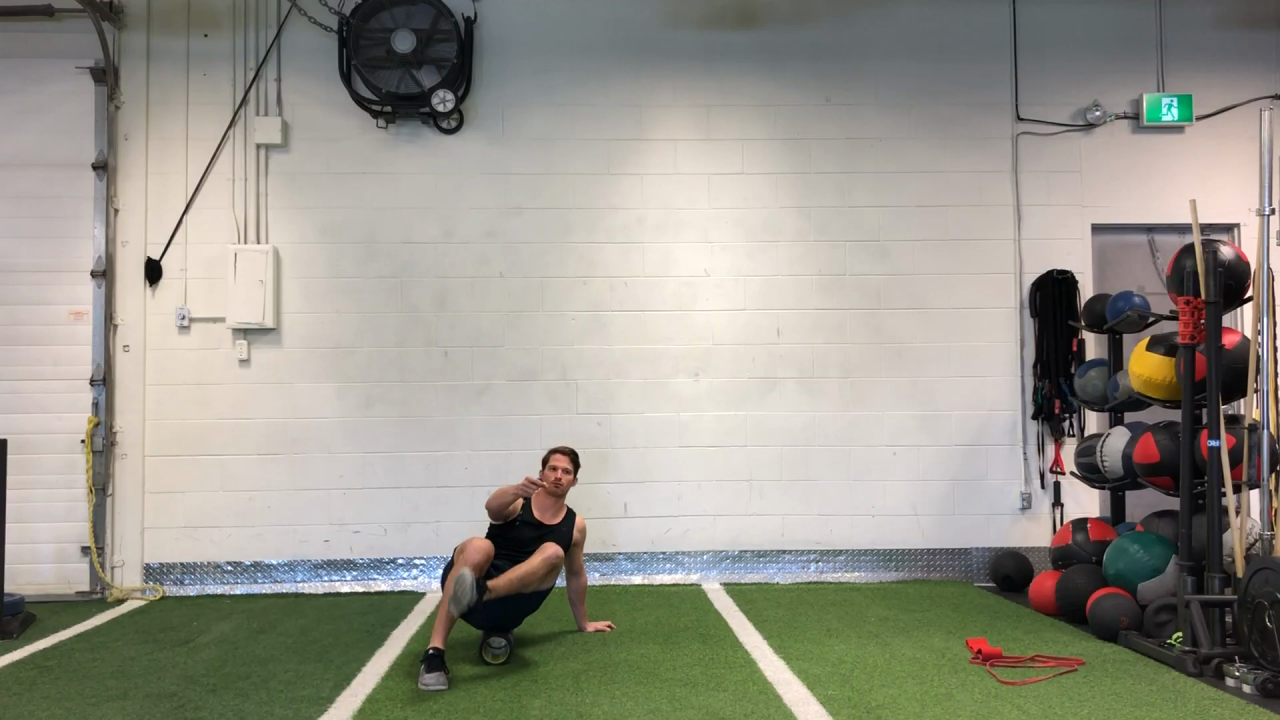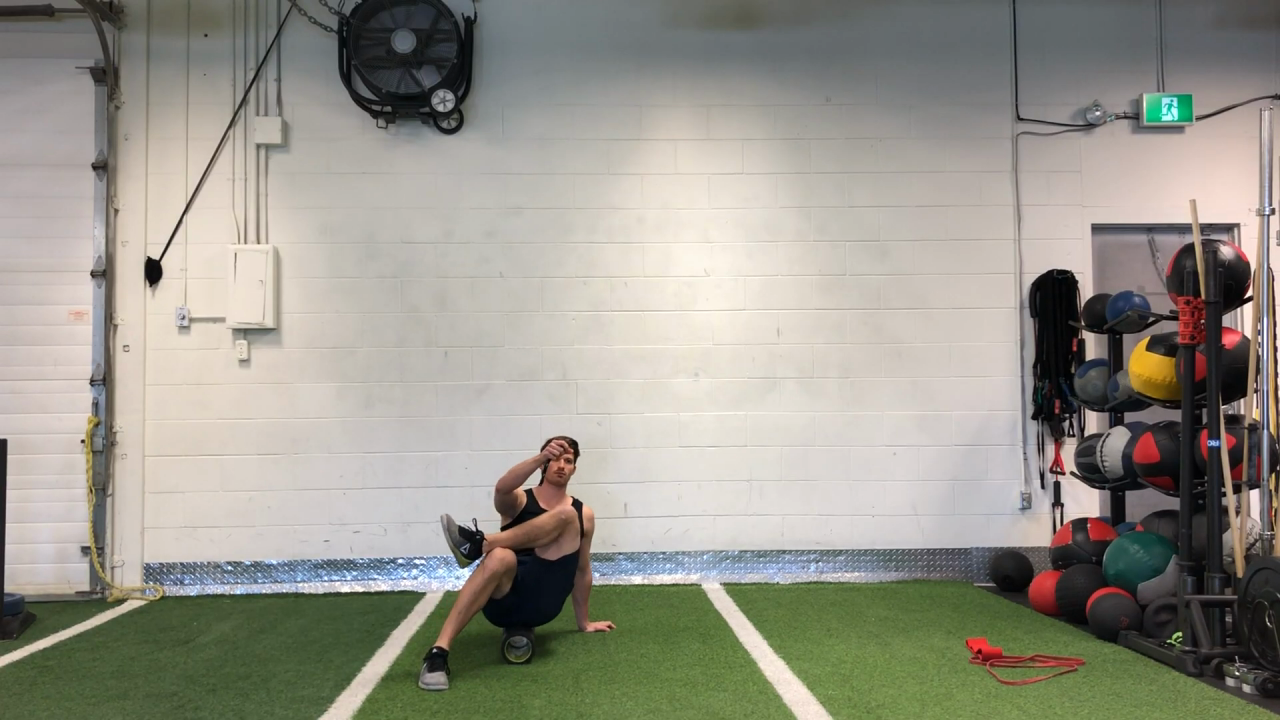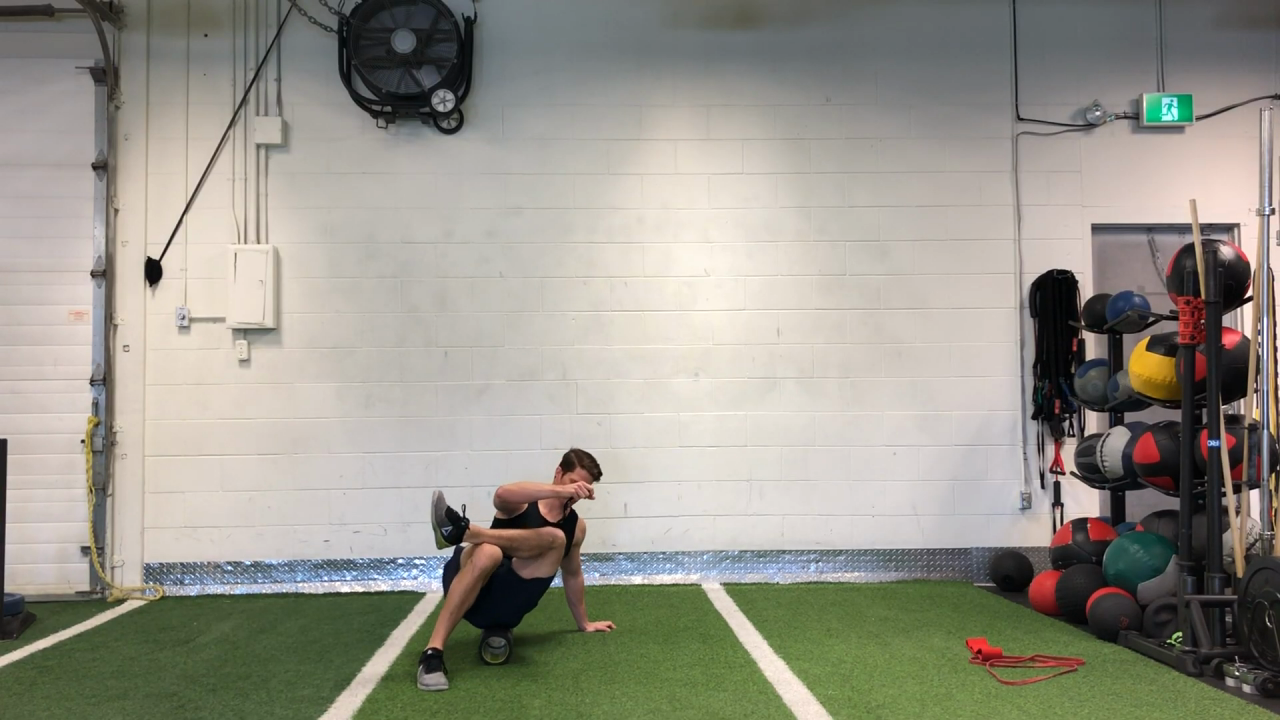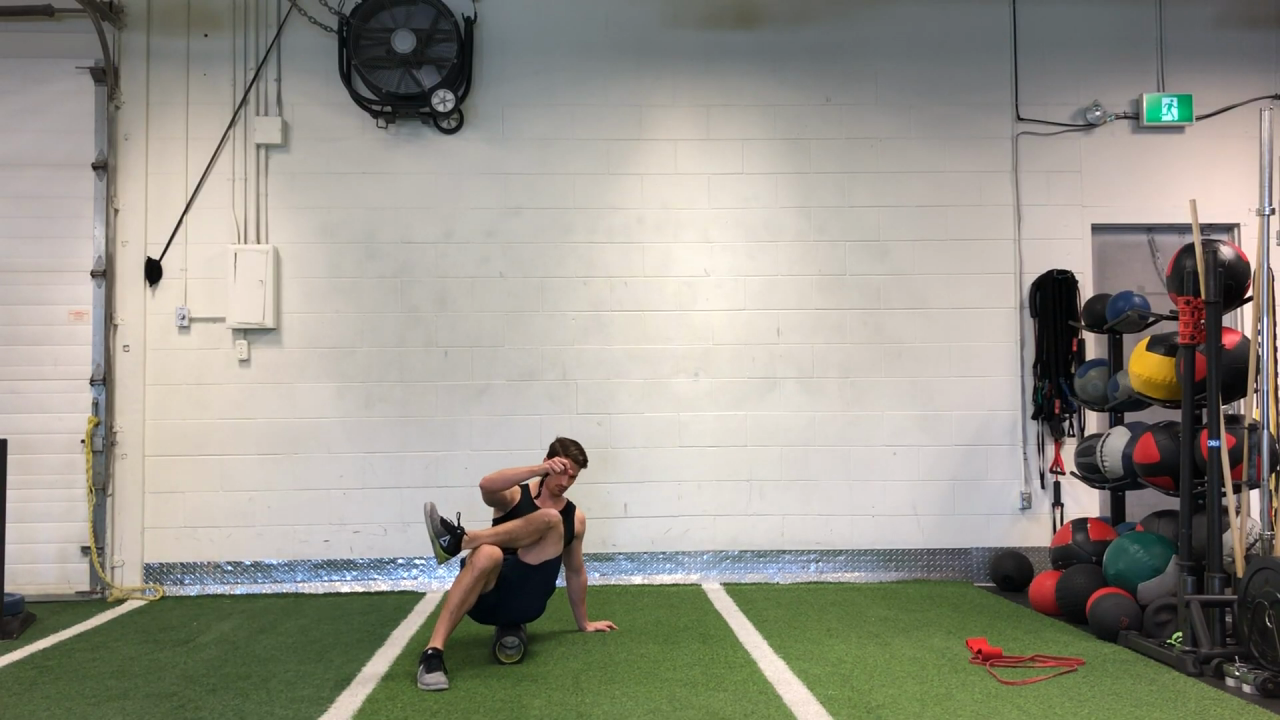
dt=0.7s
person 1, frame 1
left shoulder: (575, 526)
right shoulder: (514, 505)
left elbow: (576, 575)
right elbow: (491, 507)
left wrist: (583, 622)
right wrist: (518, 491)
left hip: (508, 604)
right hip: (479, 578)
left knee: (553, 554)
right knee: (478, 547)
left ankle: (478, 593)
right ankle: (434, 653)
person 1, frame 2
left shoulder: (583, 515)
right shoulder: (519, 501)
left elbow: (582, 570)
right elbow: (502, 488)
left wrist: (584, 622)
right wrist: (541, 457)
left hip: (543, 602)
right hip: (503, 599)
left knee: (565, 516)
right knee: (501, 557)
right ankle: (439, 652)
person 1, frame 3
left shoulder: (576, 526)
right shoulder: (522, 502)
left elbow: (573, 575)
right elbow: (502, 494)
left wrist: (584, 622)
right wrist: (561, 491)
left hip: (505, 607)
right hip: (471, 584)
left knee: (556, 538)
right knee: (488, 552)
right ankle: (433, 653)
person 1, frame 4
left shoulder: (575, 518)
right shoulder: (514, 496)
left elbow: (576, 572)
right elbow: (486, 486)
left wrist: (584, 622)
right wrist: (539, 470)
left hip: (525, 605)
right hip: (485, 595)
left knee: (552, 519)
right knee: (488, 554)
right ankle: (433, 652)
